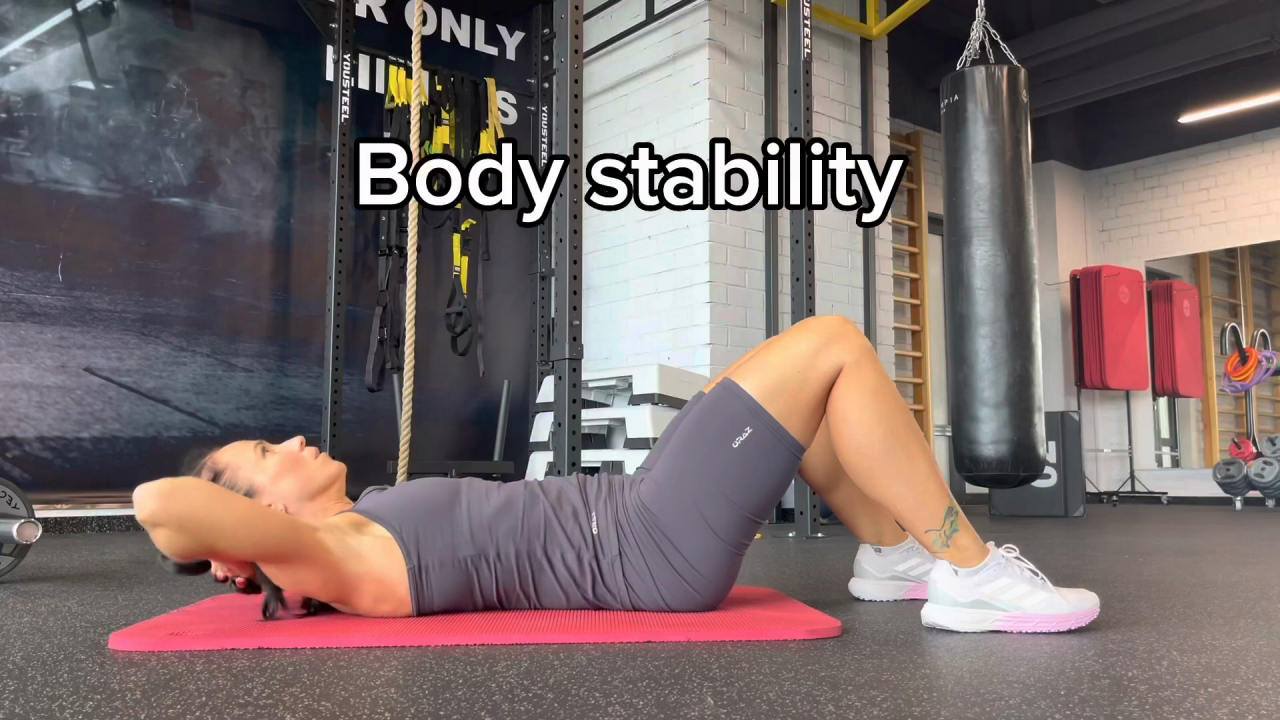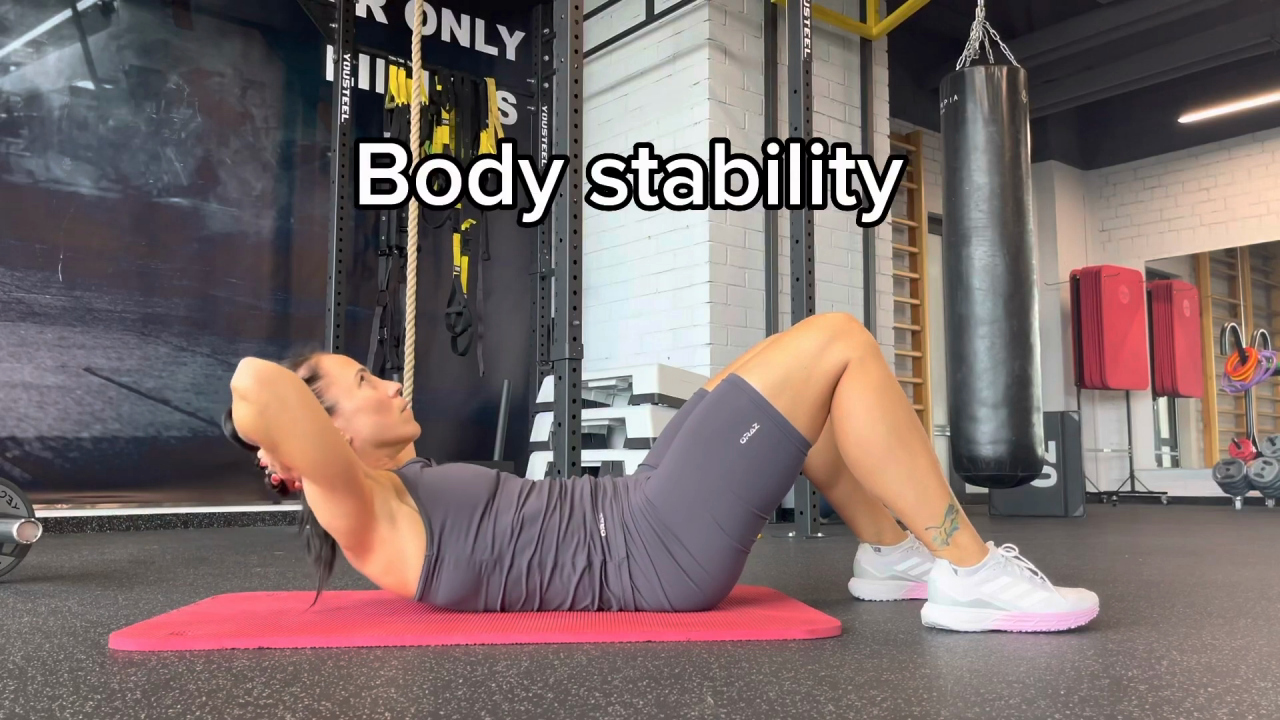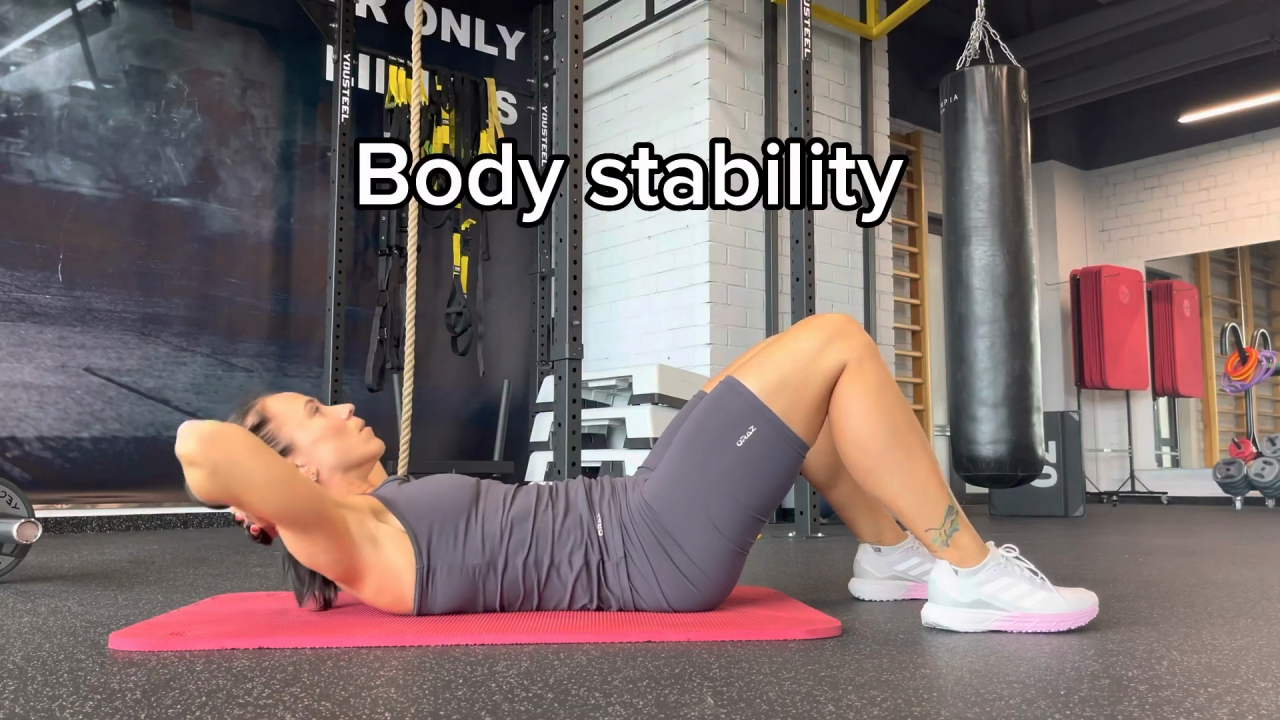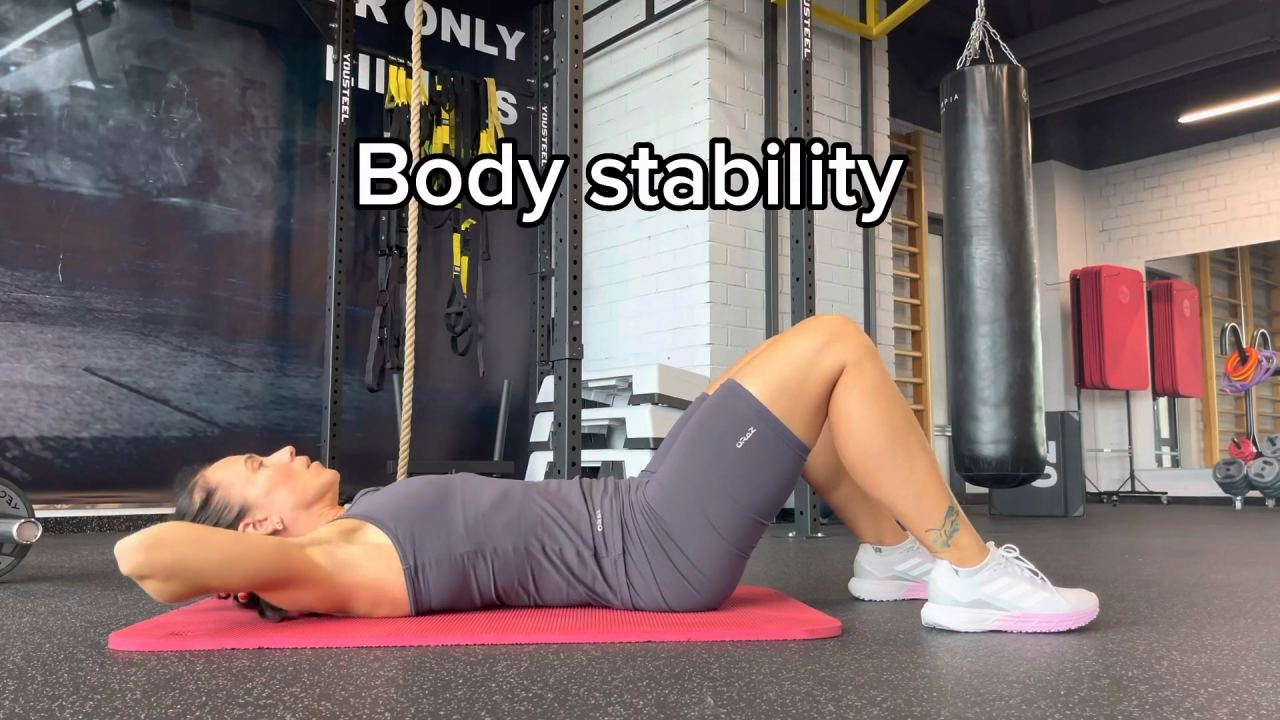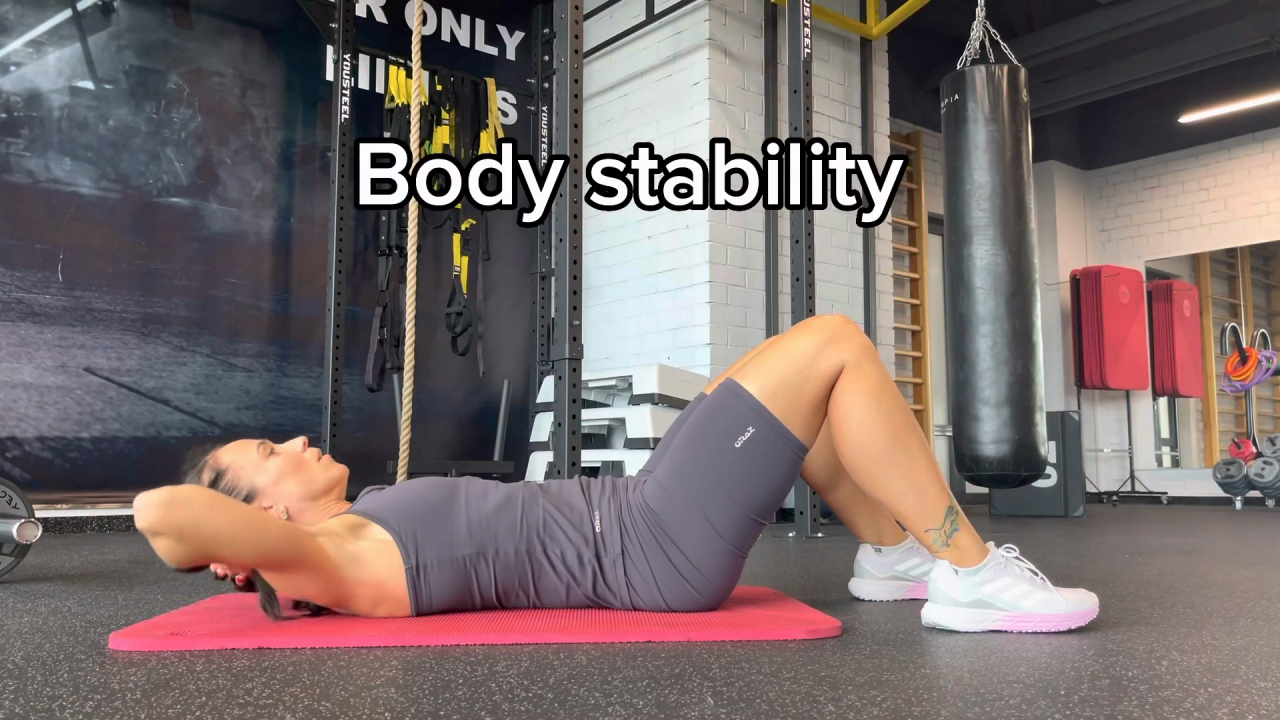
dt=0.5s
person 1, frame 1
left shoulder: (364, 532)
right shoulder: (346, 561)
right elbow: (157, 504)
right wrist: (228, 530)
left hip: (629, 513)
right hip: (654, 551)
left knee: (806, 374)
right knee: (835, 345)
left ankle: (890, 554)
right ankle: (971, 576)
person 1, frame 2
left shoulder: (399, 493)
right shoulder: (369, 515)
right elbow: (256, 385)
right wrist: (285, 448)
left hip: (639, 524)
right hip: (658, 556)
left knee: (814, 374)
right knee: (841, 343)
left ankle: (891, 556)
right ankle: (971, 576)
person 1, frame 3
left shoulder: (377, 516)
right shoulder: (353, 543)
right elbow: (199, 443)
right wrist: (250, 471)
left hip: (633, 518)
right hip: (656, 553)
left knee: (808, 375)
right knee: (839, 344)
left ankle: (892, 554)
right ankle: (973, 576)
person 1, frame 4
left shoulder: (356, 533)
right shoulder: (336, 569)
right elbow: (143, 555)
right wrist: (227, 554)
left hip: (639, 520)
right hip: (661, 550)
left knee: (809, 372)
right knee: (837, 344)
left ankle: (890, 557)
right ankle: (972, 575)
person 1, frame 5
left shoulder: (359, 532)
right shoulder: (340, 566)
right elbow: (159, 512)
right wrist: (222, 541)
left hip: (630, 514)
right hip: (657, 550)
left knee: (808, 379)
right knee: (836, 344)
left ankle: (891, 555)
right ankle: (971, 578)
